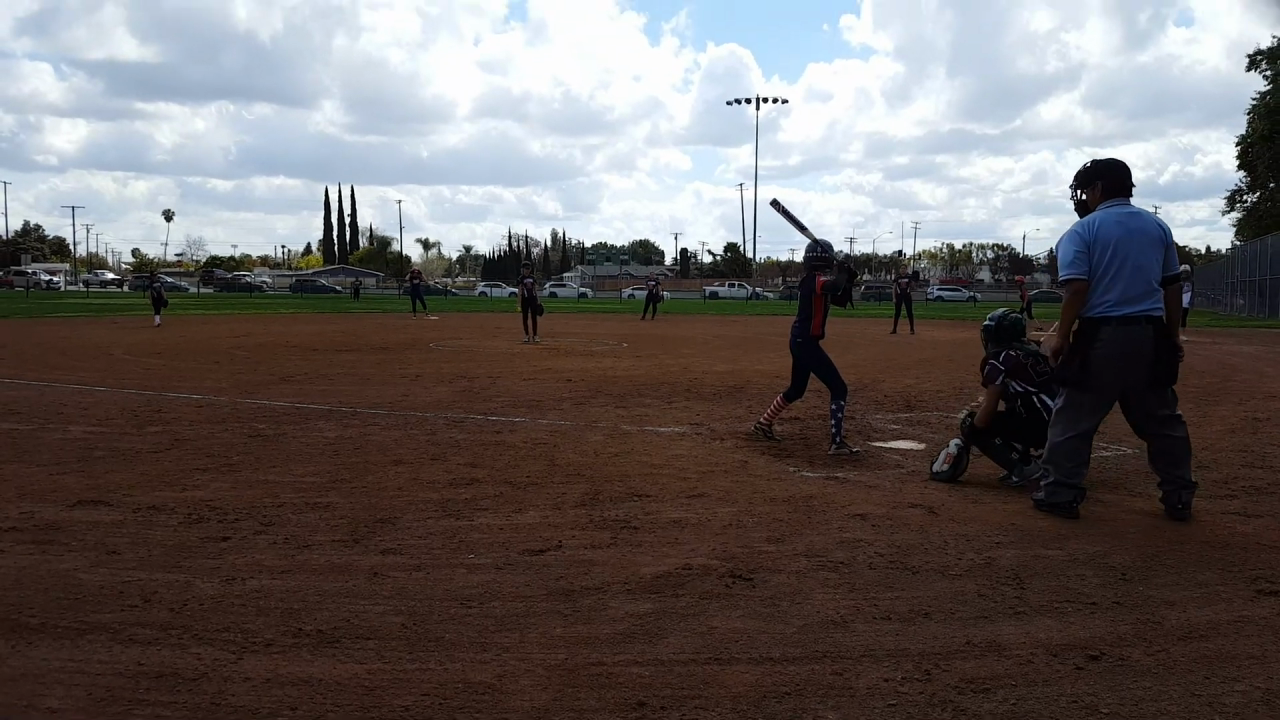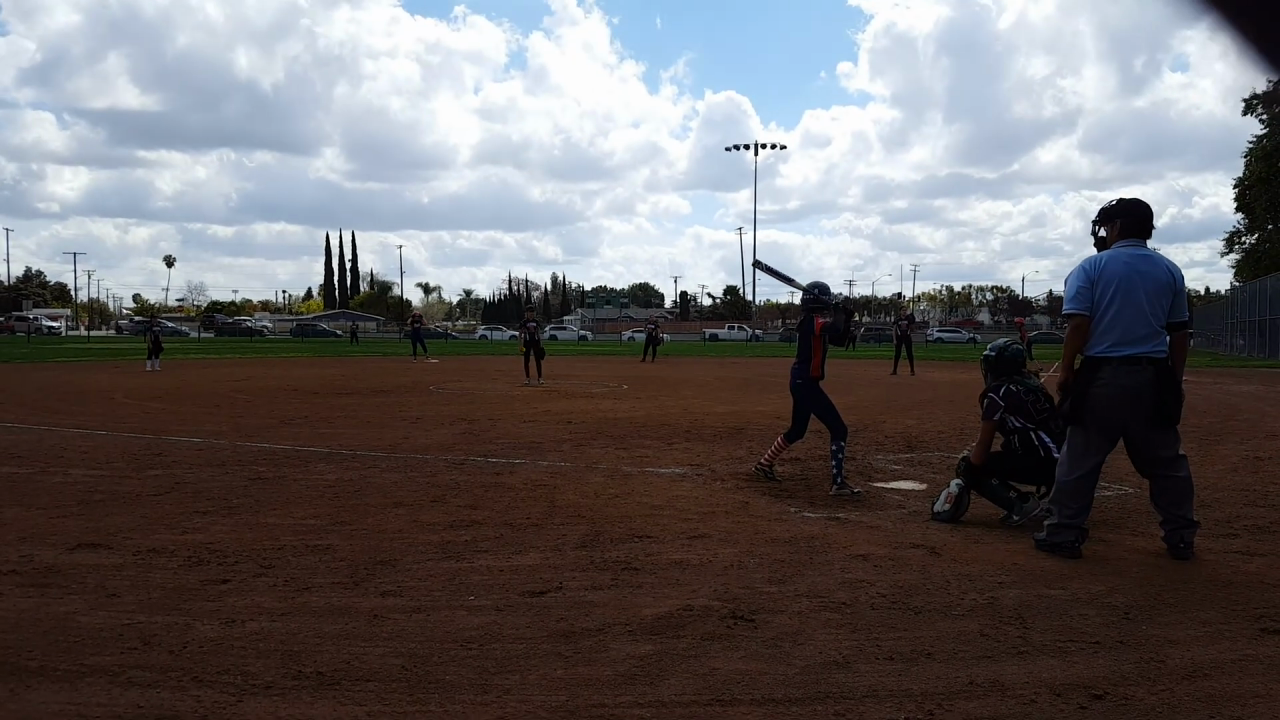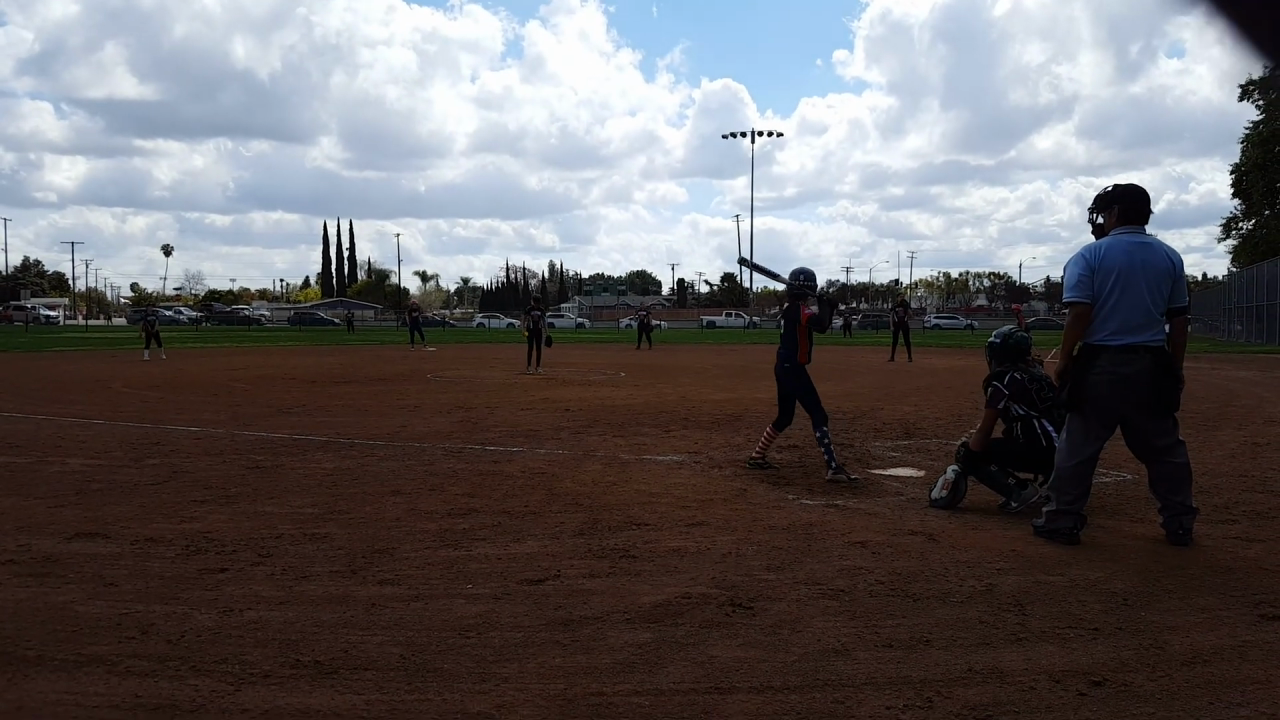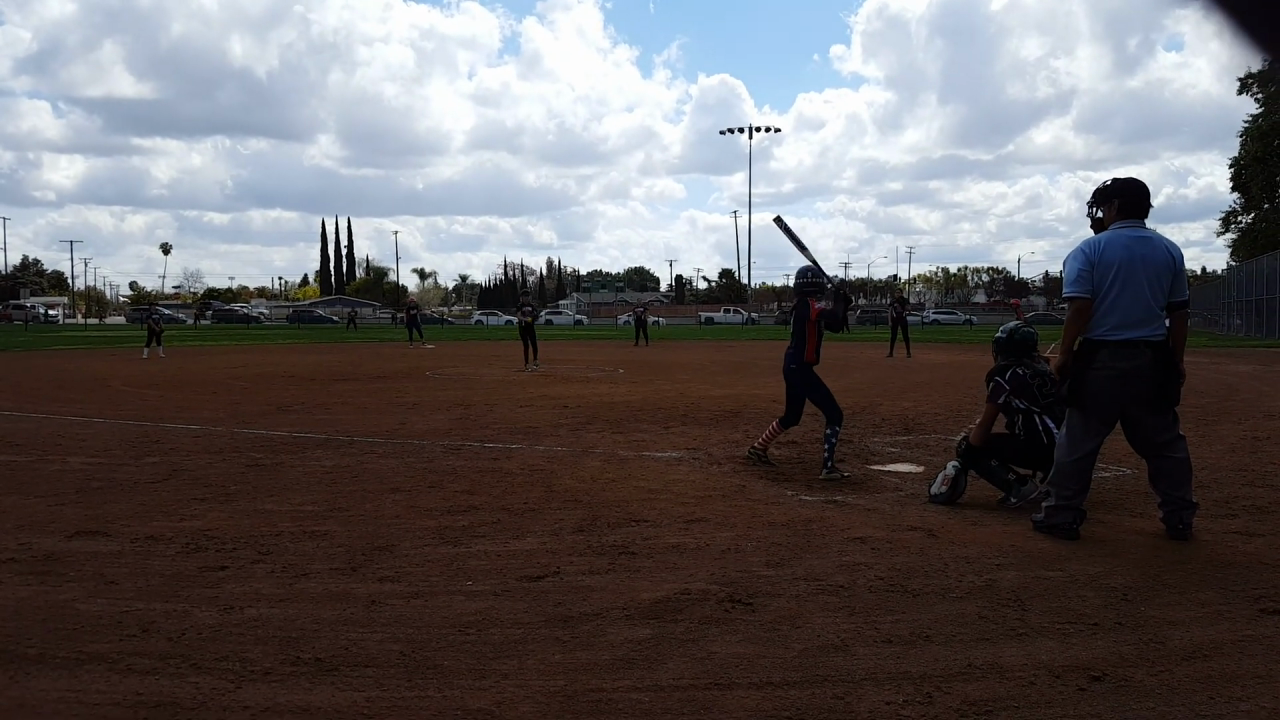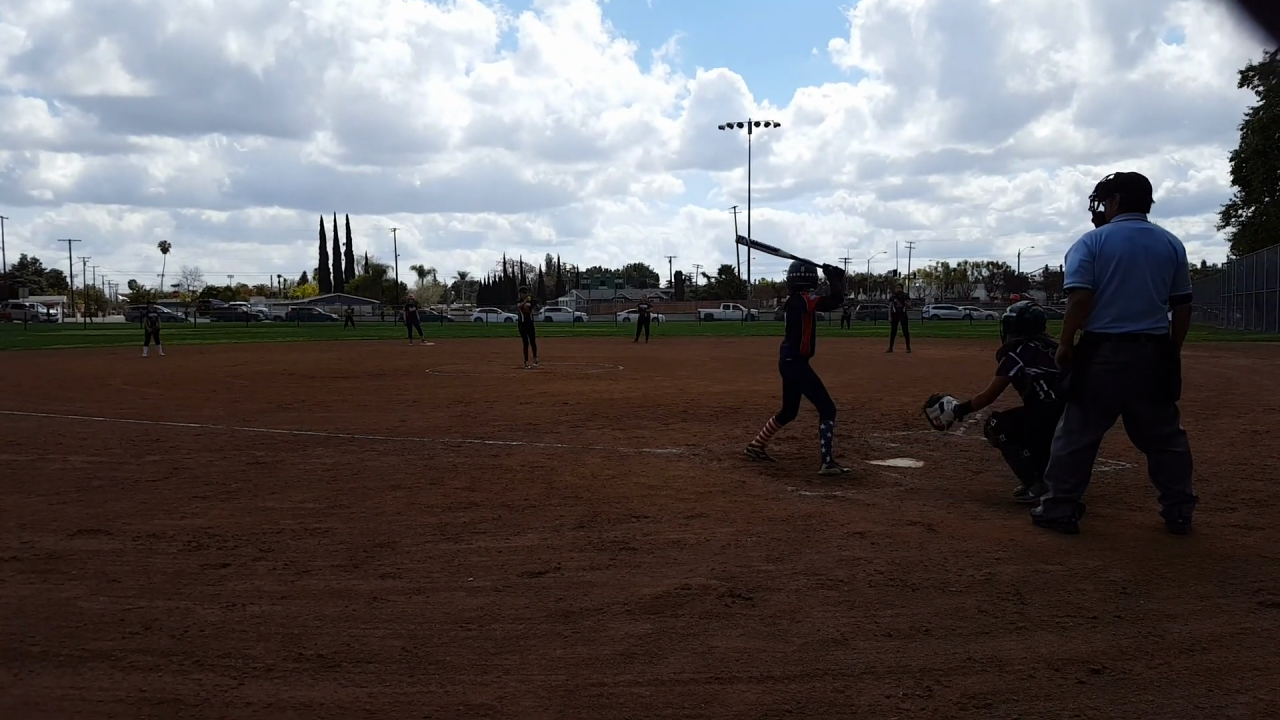
dt=0.7s
person 1, frame 1
left shoulder: (1083, 229)
right shoulder: (1158, 226)
left elbow: (1077, 288)
right elbow: (1172, 287)
left wrist: (1061, 335)
right wrist: (1173, 336)
left hip: (1101, 337)
right hip: (1149, 336)
left knee: (1074, 418)
right knee: (1162, 420)
left ankle: (1061, 493)
right ankle: (1179, 496)
person 1, frame 2
left shoulder: (1091, 267)
right shoulder: (1170, 271)
left elbow: (1079, 325)
right elbow: (1179, 333)
left wrist: (1066, 370)
right wrist: (1175, 380)
left hip: (1102, 376)
right hip: (1153, 377)
left knee: (1080, 458)
right knee: (1165, 460)
left ankle: (1064, 534)
right ankle: (1181, 537)
person 1, frame 3
left shoulder: (1091, 254)
right shoulder: (1170, 257)
left elbow: (1079, 313)
right elbow: (1179, 319)
left wrist: (1064, 359)
right wrist: (1176, 366)
left hip: (1100, 365)
right hip: (1151, 366)
left knee: (1078, 444)
right knee: (1164, 447)
left ankle: (1063, 520)
right ankle: (1180, 524)
person 1, frame 4
left shoulder: (1090, 249)
right shoulder: (1170, 250)
left elbow: (1079, 308)
right elbow: (1179, 312)
left wrist: (1064, 354)
right wrist: (1176, 360)
left hip: (1101, 360)
right hip: (1152, 361)
left knee: (1078, 439)
right knee: (1164, 441)
left ankle: (1062, 515)
right ankle: (1179, 518)
person 1, frame 5
left shoulder: (1093, 241)
right shoulder: (1172, 244)
left elbow: (1080, 299)
right elbow: (1182, 307)
left wrist: (1066, 344)
right wrist: (1173, 351)
left hip: (1103, 353)
right hip: (1154, 353)
left knee: (1078, 432)
right knee: (1164, 435)
left ankle: (1061, 509)
right ankle: (1179, 512)
person 2, frame 1
left shoulder: (816, 281)
right shoulder: (815, 279)
left elbow: (842, 300)
right elbow: (835, 287)
left wrist: (848, 280)
right wrist: (842, 273)
left hip: (801, 341)
right hip: (806, 342)
left knee: (796, 390)
right knee: (838, 388)
left ankle: (763, 424)
right ankle: (837, 442)
person 2, frame 2
left shoulder: (812, 322)
right shoulder: (813, 321)
left elbow: (840, 340)
right elbow: (835, 329)
left wrist: (846, 320)
right wrist: (839, 314)
left hip: (801, 382)
right hip: (806, 383)
left knee: (796, 431)
right knee: (838, 429)
left ankle: (764, 464)
right ankle: (838, 483)
person 2, frame 3
left shoulder: (791, 308)
right shoulder: (797, 309)
left elbow: (820, 327)
right elbow: (821, 323)
left wrist: (827, 308)
right wrist: (824, 305)
left hip: (784, 367)
right hip: (792, 368)
left knee: (784, 417)
right knee: (818, 416)
left ankle: (757, 457)
right ankle: (833, 468)
person 2, frame 4
left shoulder: (806, 307)
right shoulder: (808, 305)
left elbow: (835, 326)
right elbow: (834, 318)
left wrist: (843, 306)
right wrist: (838, 301)
left hip: (794, 367)
right hip: (801, 369)
left knee: (791, 417)
right knee: (834, 415)
left ankle: (758, 448)
right ankle: (828, 467)
person 2, frame 5
left shoulder: (796, 300)
right shoulder: (802, 299)
left elbow: (832, 300)
right elbow: (835, 300)
left wrist: (837, 279)
right wrist: (832, 277)
left hip: (789, 361)
right hip: (796, 363)
left knee: (788, 411)
right knee: (827, 409)
left ankle: (756, 446)
right ankle: (827, 462)
person 3, frame 1
left shoulder: (999, 358)
right shoulder: (1032, 352)
left elbow: (988, 409)
left wrist: (963, 443)
right wrist: (1024, 448)
left hip: (1042, 427)
left knee: (972, 422)
left ankle: (1022, 467)
person 3, frame 2
left shoulder: (998, 392)
right shoulder: (1032, 384)
left elbow: (983, 445)
left wrist: (964, 481)
left hip: (1040, 464)
left knee: (968, 466)
left ankle: (1021, 504)
right ankle: (1052, 490)
person 3, frame 3
left shoulder: (1001, 379)
right shoulder: (1035, 372)
left elbow: (984, 432)
left wrist: (962, 466)
left hip: (1041, 452)
left knee: (968, 452)
left ankle: (1020, 491)
person 3, frame 4
left shoulder: (1004, 374)
right shoulder: (1042, 369)
left elbow: (985, 425)
left wrist: (962, 462)
left hip: (1038, 448)
left knee: (968, 446)
left ankle: (1020, 487)
person 3, frame 5
left shoulder: (1017, 351)
right shoulder: (1050, 346)
left elbow: (989, 395)
left wrist: (959, 410)
left hip: (1054, 411)
left knee: (996, 425)
left ankle: (1037, 485)
